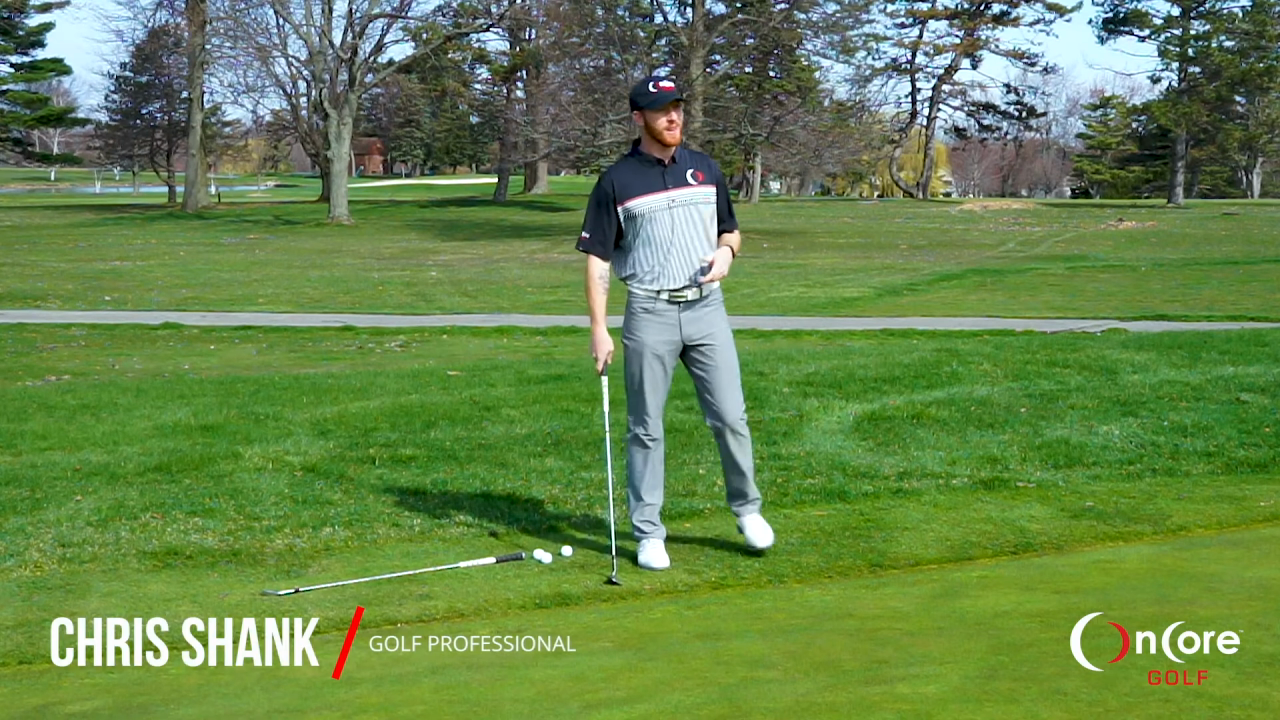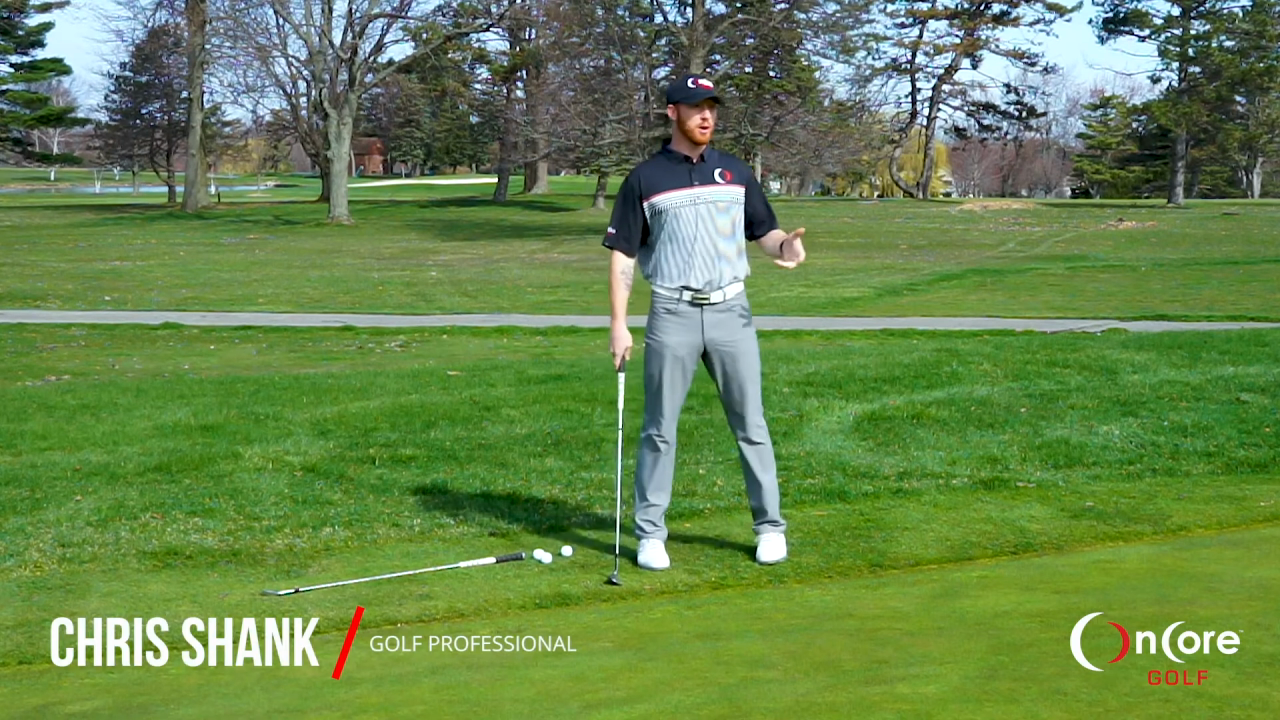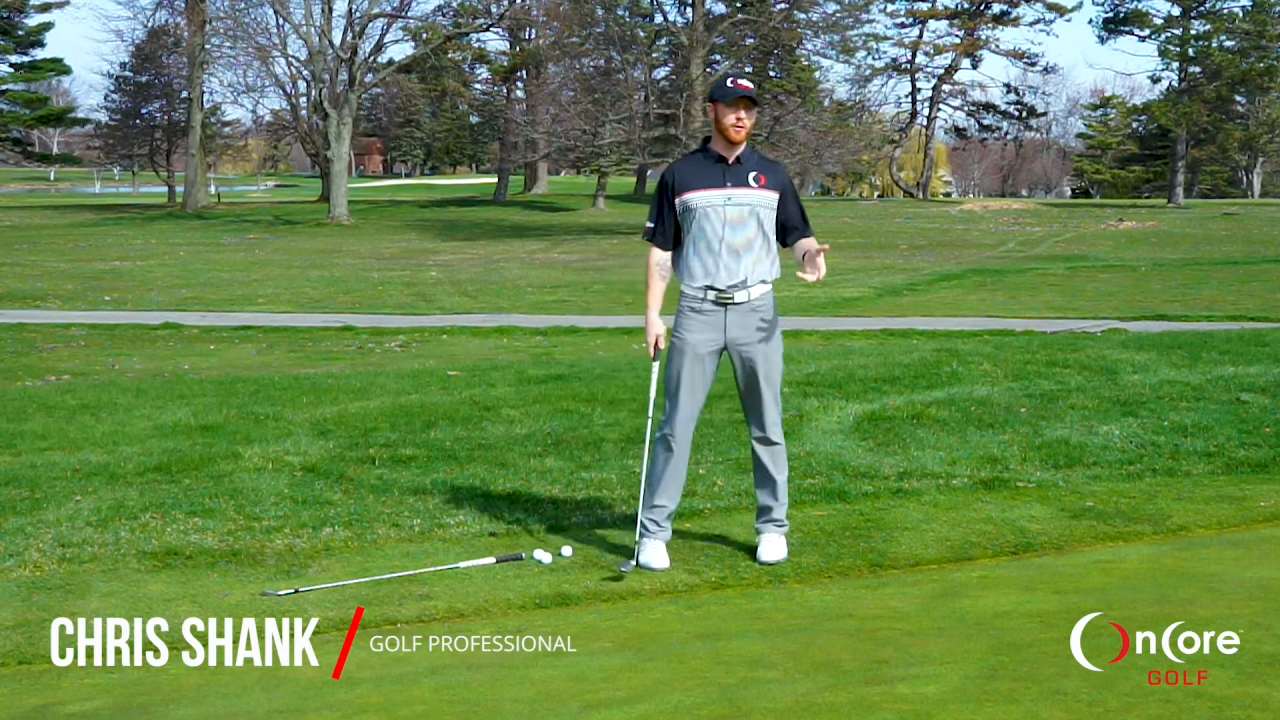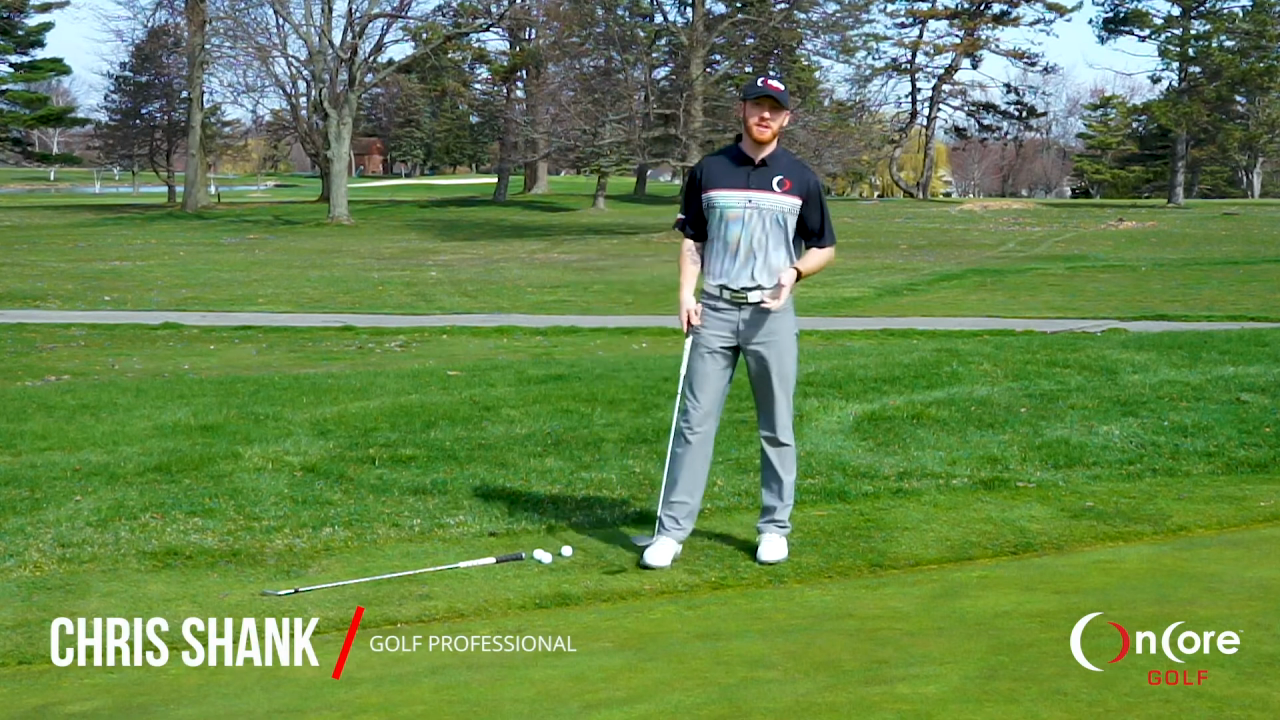
dt=0.3s
person 1, frame 1
left shoulder: (706, 169)
right shoulder: (616, 181)
left elbow: (728, 232)
right elbow: (597, 259)
left wrist: (725, 252)
right wrist: (598, 329)
left hip: (706, 310)
right hip: (649, 315)
left knee: (730, 416)
right knee: (646, 428)
left ankle: (746, 505)
right ankle: (648, 533)
person 1, frame 2
left shoulder: (736, 171)
right shoulder: (644, 178)
left elbow: (764, 232)
right elbow: (622, 254)
left wrist: (784, 244)
right wrist: (618, 324)
left hip: (732, 312)
right hip: (672, 315)
left knee: (750, 425)
right knee: (660, 429)
left ankle: (770, 525)
right ankle: (651, 533)
person 1, frame 3
left shoulder: (773, 175)
right shoulder: (678, 175)
left elbow: (799, 237)
right elbow: (661, 250)
left wrist: (811, 256)
right wrist: (652, 313)
left hip: (757, 312)
right hip: (696, 314)
left knee: (766, 428)
right knee: (676, 425)
left ankle: (772, 526)
right ankle: (653, 530)
person 1, frame 4
left shoulder: (802, 178)
right shoulder: (707, 171)
left elbow: (823, 247)
right elbow: (692, 240)
left wrist: (795, 273)
right wrist: (685, 293)
left hip: (770, 315)
right hip: (715, 311)
left knee: (776, 427)
right knee: (695, 421)
left ankle: (774, 527)
right ankle: (670, 530)
